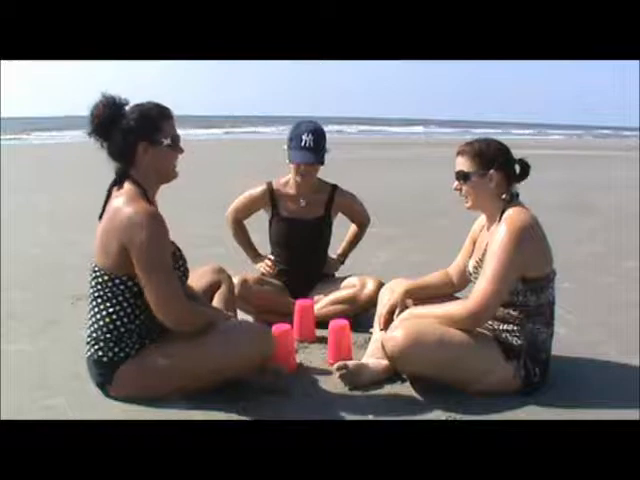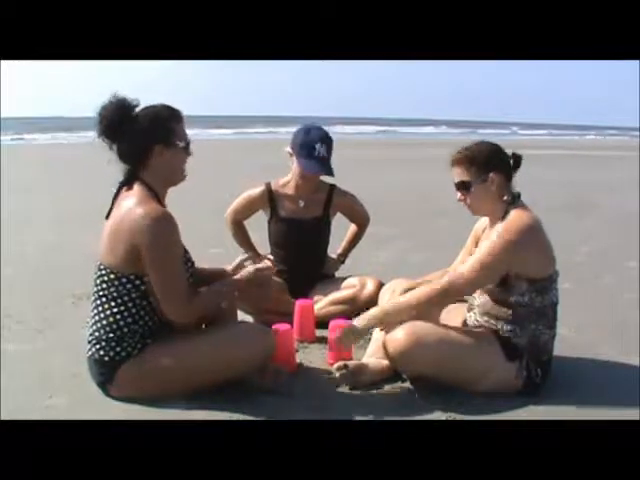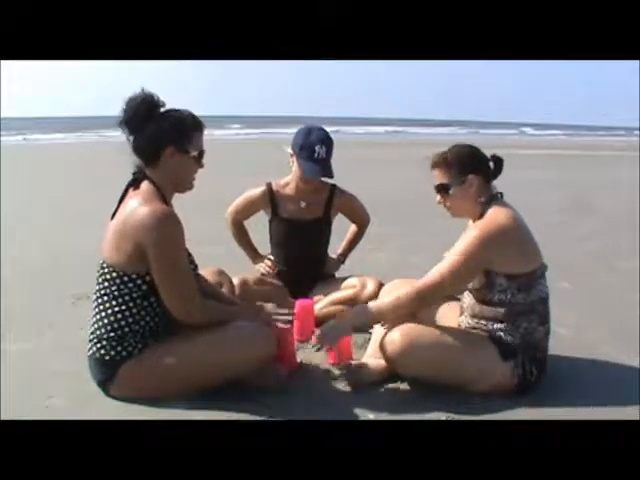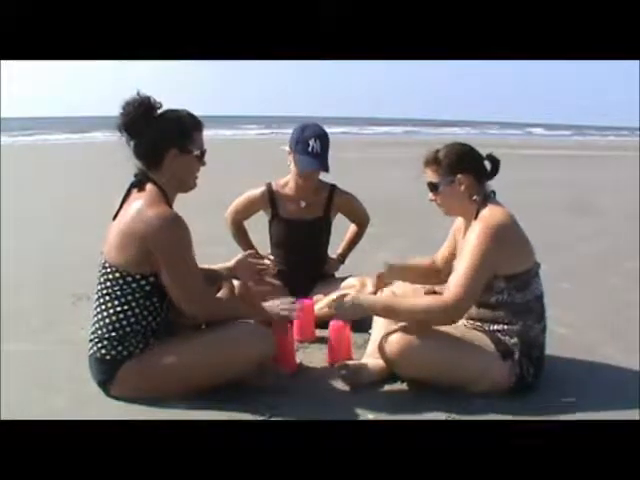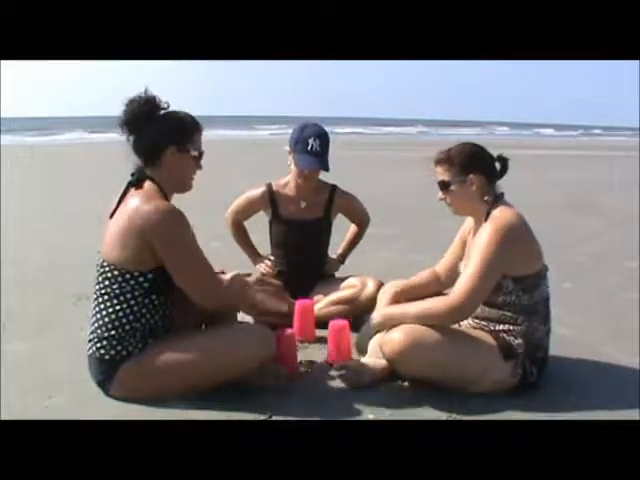
dt=0.7s
person 1, frame 1
left shoulder: (125, 197)
right shoulder: (142, 217)
left elbow: (169, 284)
right elbow: (175, 315)
left wrist: (216, 317)
right wrist: (221, 318)
left hip: (122, 347)
right hip: (125, 366)
left knee: (217, 276)
right knee: (258, 340)
left ankle: (220, 357)
person 1, frame 2
left shoulder: (132, 197)
right shoulder: (153, 218)
right elbow: (182, 312)
left wrist: (228, 278)
right wrist: (237, 284)
left hip: (120, 347)
right hip: (126, 366)
left knee: (218, 283)
right knee: (260, 341)
left ankle: (223, 358)
person 1, frame 3
left shoulder: (141, 199)
right shoulder: (157, 217)
left elbow: (186, 282)
right elbow: (188, 311)
left wrist: (240, 307)
right wrist: (247, 316)
left hip: (125, 347)
right hip: (127, 366)
left knee: (218, 278)
right knee: (261, 340)
left ankle: (222, 361)
person 1, frame 4
left shoulder: (141, 198)
right shoulder: (162, 220)
right elbow: (199, 307)
left wrist: (227, 271)
right wrist: (262, 312)
left hip: (122, 351)
right hip: (128, 367)
left knee: (221, 286)
right knee: (260, 340)
person 1, frame 5
left shoulder: (134, 197)
right shoulder: (161, 214)
right elbow: (207, 295)
left wrist: (225, 284)
right wrist: (249, 298)
left hip: (120, 351)
right hip: (126, 367)
left knee: (220, 283)
right knee: (260, 342)
person 2, frame 1
left shoulder: (513, 227)
right shoulder: (487, 221)
left elbow: (475, 313)
right elbow: (454, 277)
left wrist: (413, 313)
right wrist: (405, 290)
left hip: (516, 359)
right hip: (489, 331)
left knee: (401, 338)
right knee: (394, 289)
left ankle: (385, 364)
right ankle: (375, 363)
person 2, frame 2
left shoulder: (513, 230)
right shoulder: (491, 221)
left elbow: (446, 289)
right elbow: (454, 278)
left wrist: (371, 318)
right wrist: (401, 295)
left hip: (518, 357)
left knee: (403, 339)
right knee: (398, 289)
left ankle: (383, 363)
right ankle: (376, 363)
person 2, frame 3
left shoulder: (491, 229)
right shoulder: (486, 218)
left elbow: (424, 295)
right elbow: (442, 281)
left wrist: (349, 321)
left hip: (512, 358)
right hip: (483, 328)
left knee: (399, 342)
right knee: (395, 290)
left ankle: (380, 363)
right ankle: (374, 363)
person 2, frame 4
left shoulder: (488, 227)
right shoulder: (467, 221)
left elbow: (449, 309)
right elbow: (437, 266)
left wrist: (369, 304)
right wrist: (399, 270)
left hip: (510, 356)
left knee: (398, 344)
right knee: (395, 292)
left ankle: (379, 362)
right ankle: (374, 363)
person 2, frame 5
left shoulder: (499, 227)
right shoulder: (477, 220)
left elbow: (456, 308)
right elbow: (440, 275)
left wrist: (383, 316)
right wrist: (395, 295)
left hip: (512, 356)
right hip: (482, 326)
left knee: (400, 342)
right knee: (391, 291)
left ankle: (380, 364)
right ankle: (375, 362)
person 3, frame 1
left shoulder: (337, 198)
right shoulder: (268, 194)
left elbow: (362, 221)
right elbow: (233, 217)
left wrist: (340, 258)
right wrist: (256, 257)
left hip: (319, 286)
right hip: (278, 286)
left knee: (373, 289)
right knee: (236, 287)
left ankle: (283, 318)
right ankle: (329, 312)
person 3, frame 2
left shoulder: (335, 197)
right shoulder: (267, 195)
left elbow: (362, 221)
right elbow: (233, 218)
left wrist: (340, 257)
right wrist: (255, 258)
left hip: (319, 285)
right hip: (278, 285)
left knee: (373, 289)
left ankle: (287, 317)
right ankle: (331, 311)
person 3, frame 3
left shoulder: (337, 198)
right shoulder: (268, 195)
left elbow: (363, 221)
right elbow: (233, 218)
left wrist: (340, 258)
right wrist: (256, 258)
left hip: (320, 285)
right hip: (279, 284)
left knee: (373, 289)
right knee: (237, 287)
right ankle: (329, 312)
person 3, frame 4
left shoulder: (336, 198)
right shoulder: (267, 195)
left elbow: (362, 221)
right elbow: (232, 218)
left wrist: (339, 258)
left hip: (319, 285)
right hip: (279, 285)
left knee: (371, 288)
right ankle: (321, 311)
person 3, frame 5
left shoulder: (336, 198)
right shoulder: (267, 195)
left elbow: (362, 221)
right elbow: (233, 218)
left wrist: (340, 257)
right wrist: (256, 258)
left hip: (320, 285)
right hip: (279, 286)
left knee: (373, 289)
left ankle: (289, 319)
right ankle: (332, 311)
